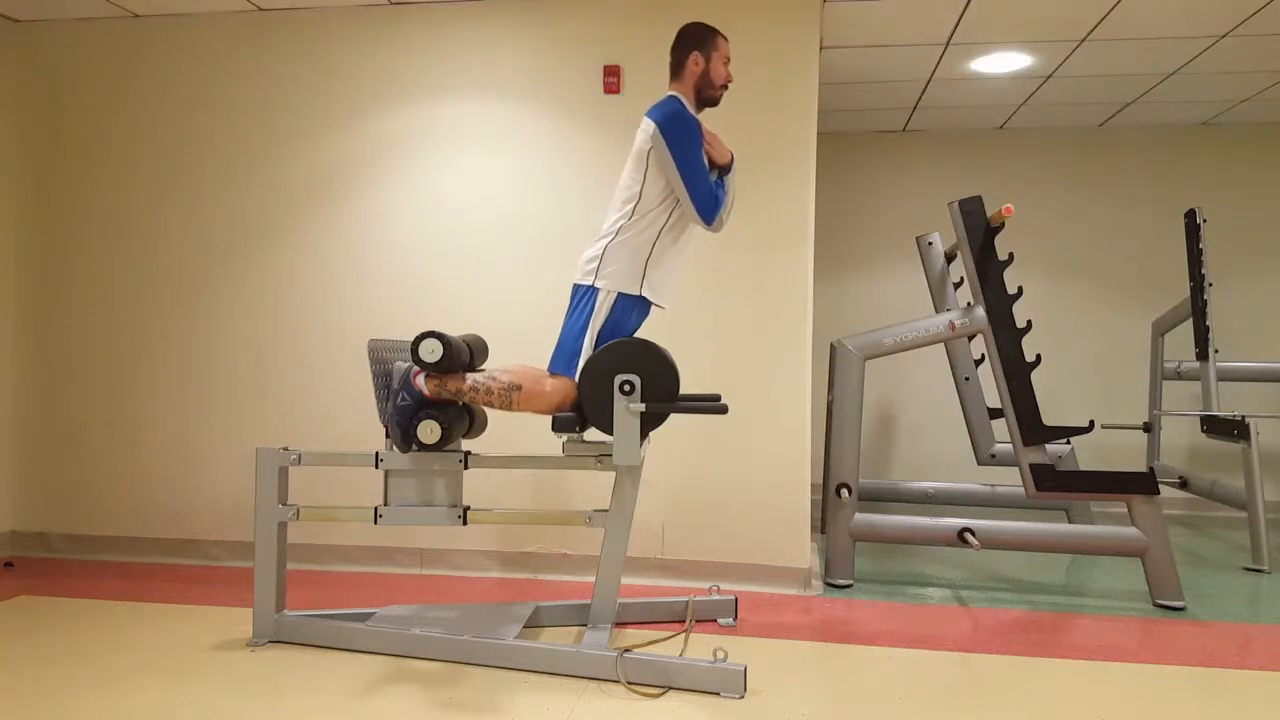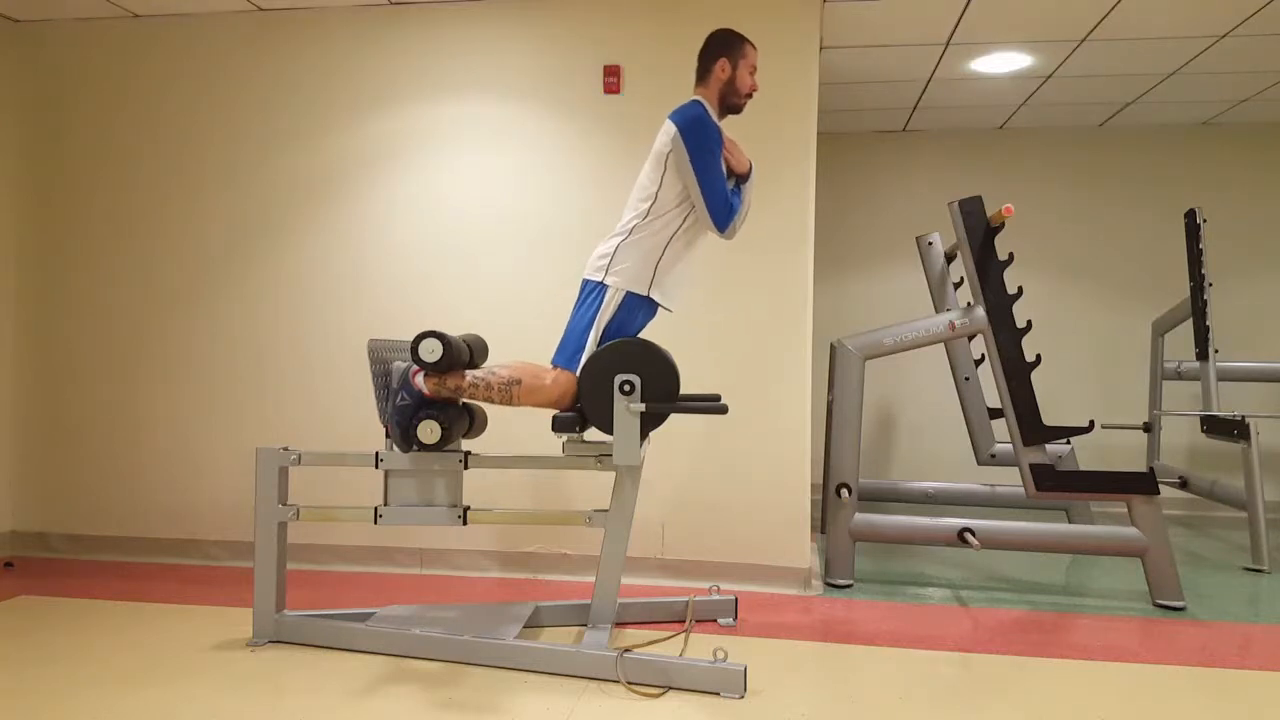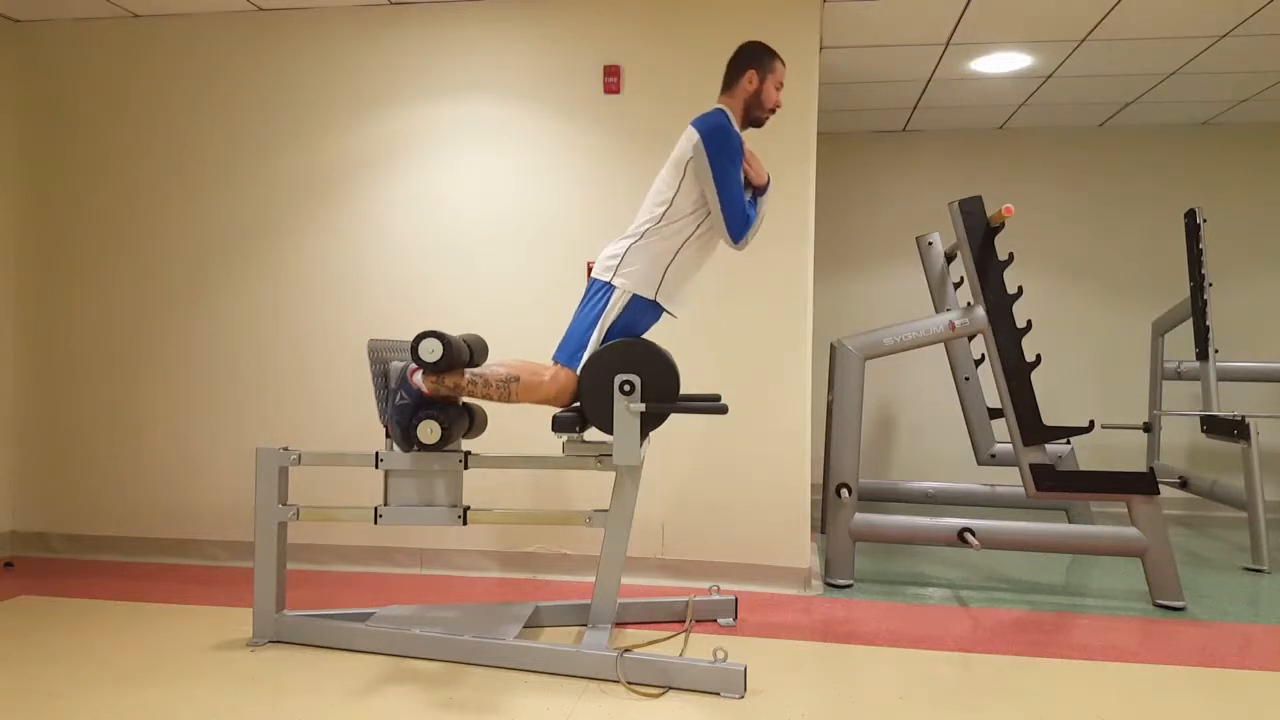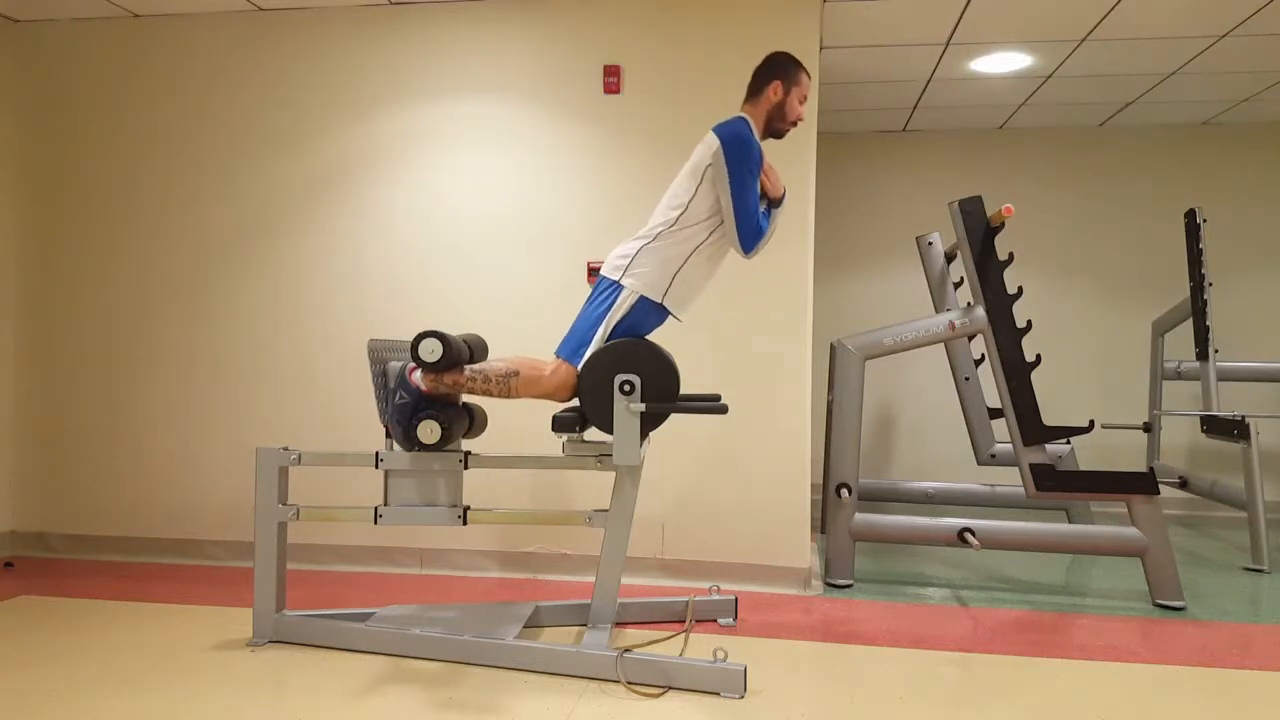
dt=0.3s
person 1, frame 1
left shoulder: (680, 125)
right shoulder: (676, 118)
left elbow: (716, 217)
right elbow: (708, 214)
left wrist: (723, 165)
right wrist: (719, 169)
left hip: (627, 284)
right hip: (614, 281)
left knee: (561, 386)
right knee: (559, 392)
left ankle: (433, 381)
right ankle: (422, 382)
person 1, frame 2
left shoulder: (701, 128)
right shoulder: (697, 123)
left elbow: (728, 224)
right elbow: (722, 221)
left wrist: (742, 174)
right wrist: (736, 180)
left hip: (635, 284)
right hip: (623, 279)
left knee: (564, 383)
right knee: (560, 387)
left ankle: (433, 378)
right ankle: (422, 382)
person 1, frame 3
left shoulder: (719, 136)
right shoulder: (719, 131)
left elbow: (740, 233)
right elbow: (735, 232)
left wrist: (759, 186)
right wrist: (755, 191)
left hip: (640, 287)
right hip: (631, 282)
left knee: (565, 382)
right knee: (559, 384)
left ankle: (433, 378)
right ankle: (422, 381)
person 1, frame 4
left shoulder: (737, 142)
right shoulder: (739, 140)
left elbow: (749, 238)
right elbow: (747, 240)
left wrist: (773, 199)
right wrist: (769, 203)
left hip: (645, 285)
right hip: (640, 282)
left knee: (564, 376)
right knee: (560, 379)
left ankle: (435, 374)
right ankle: (424, 379)
